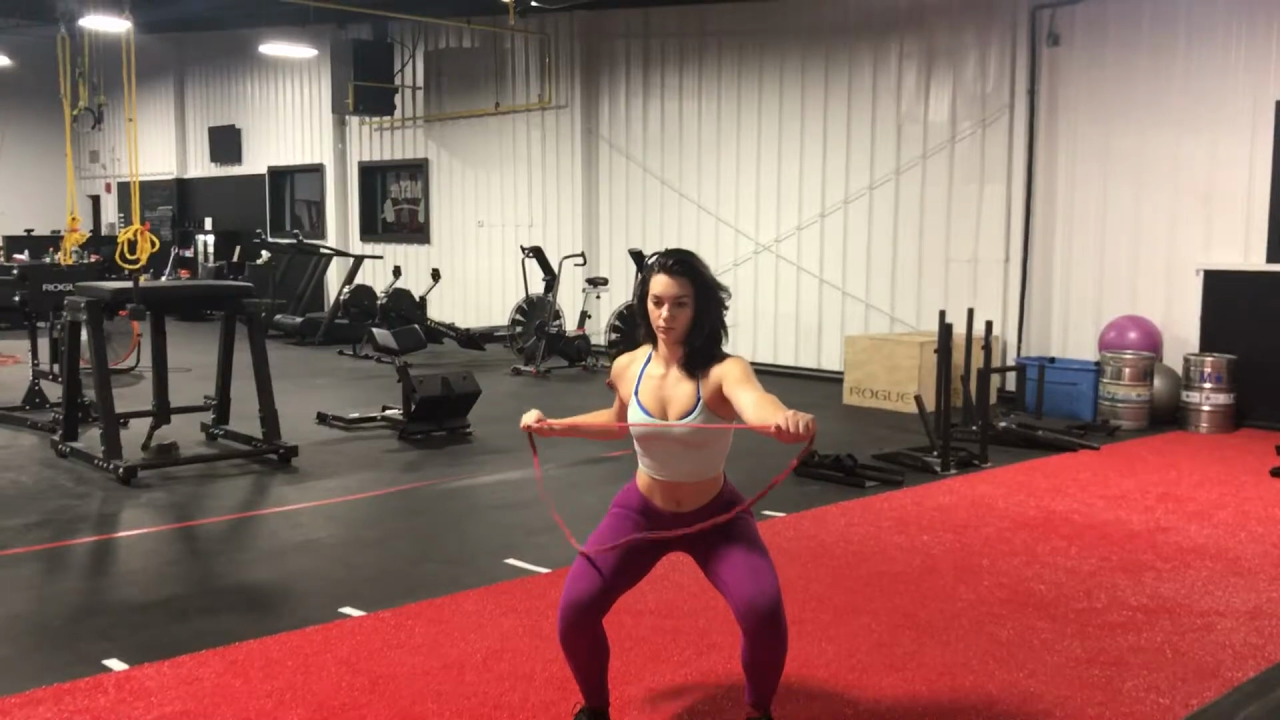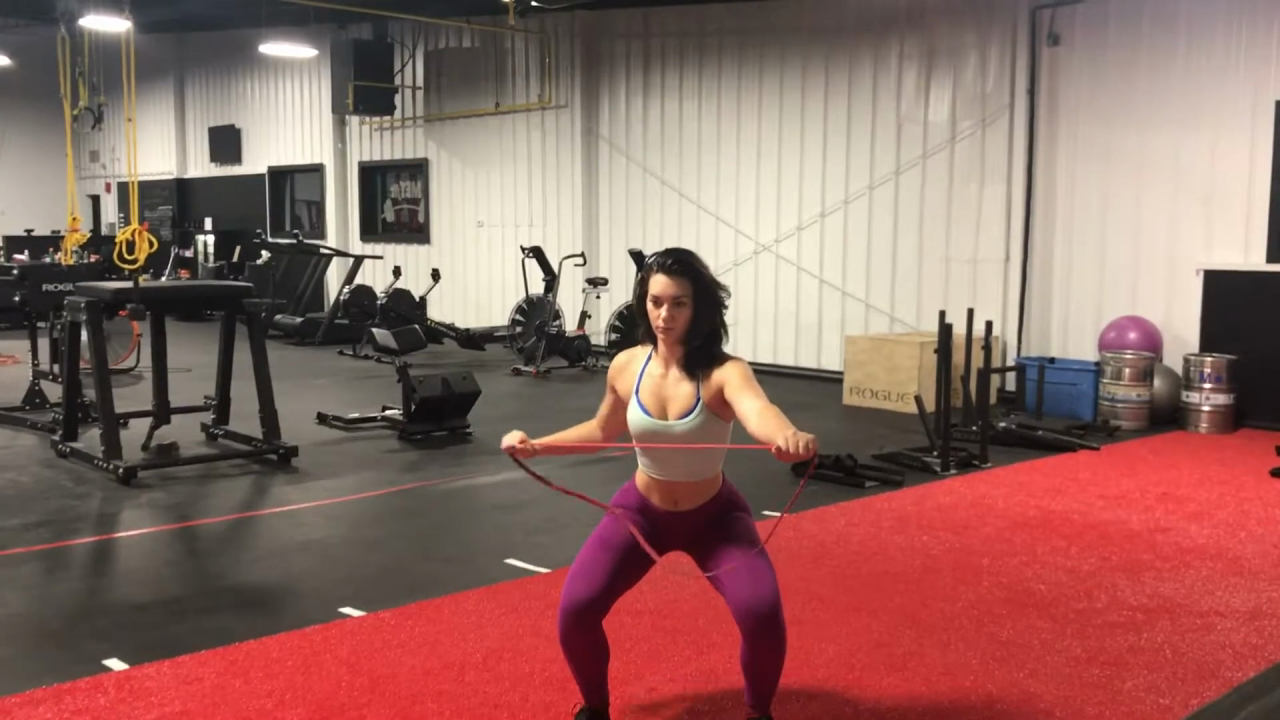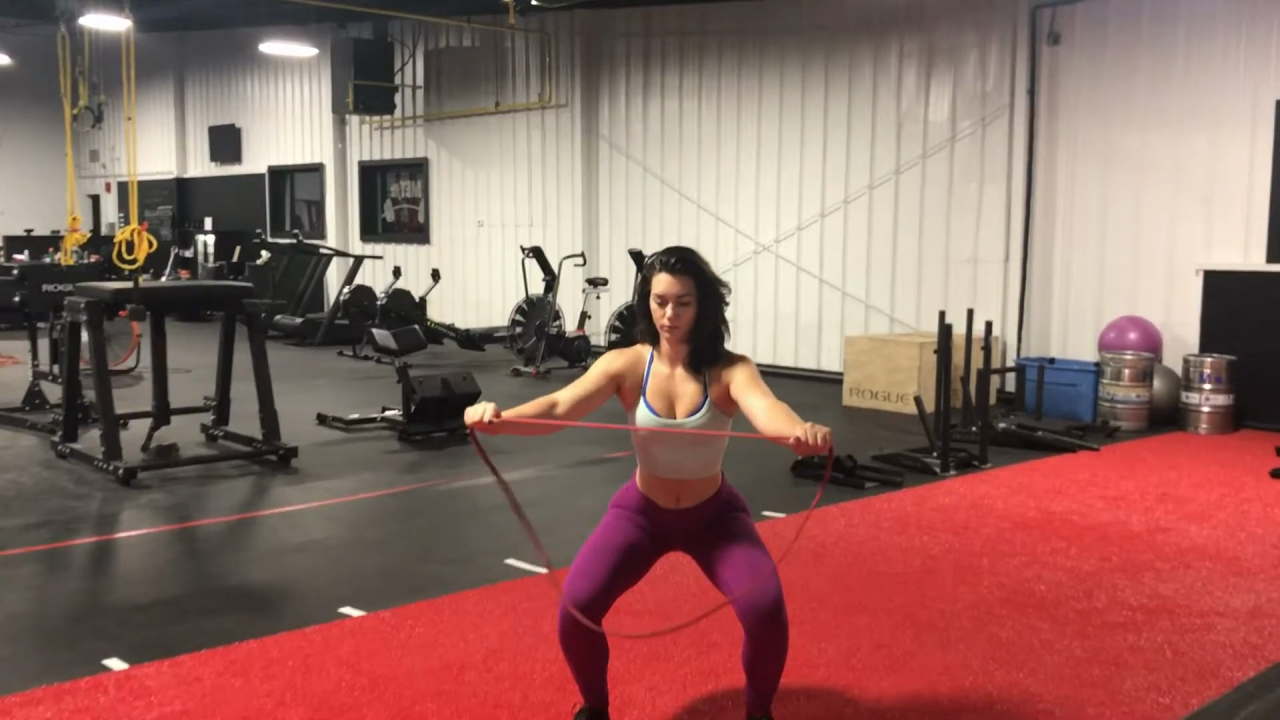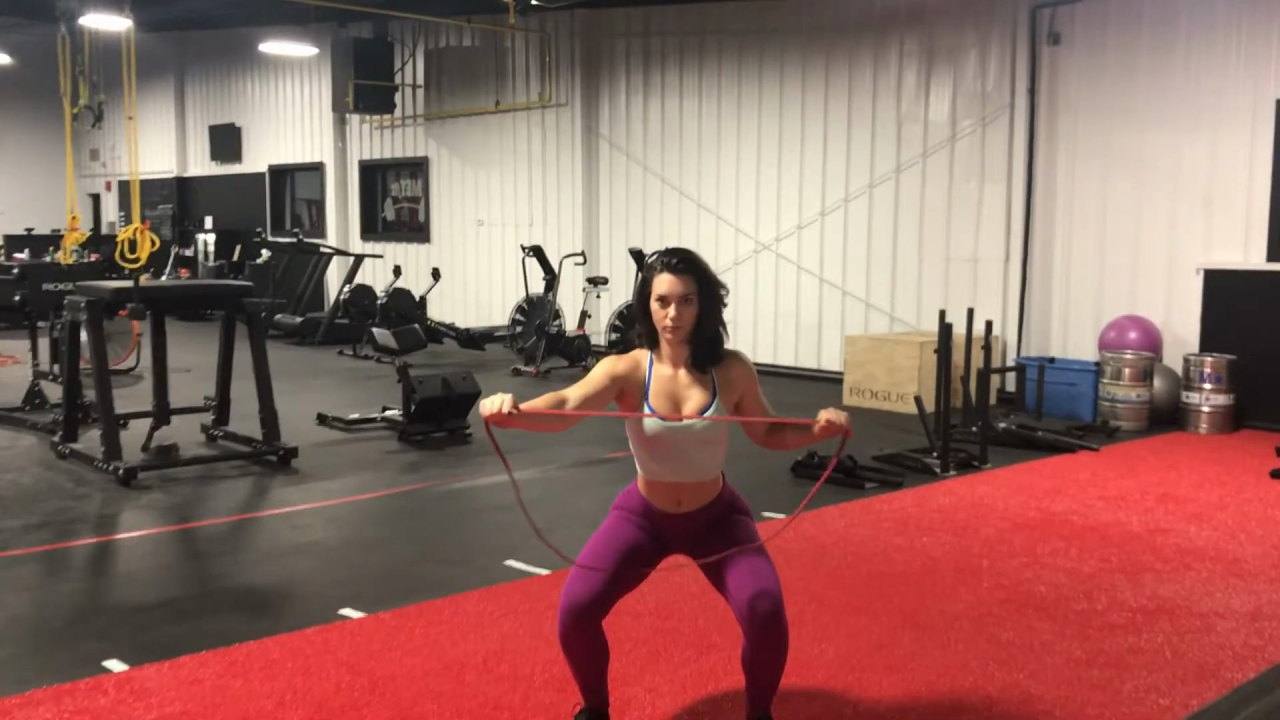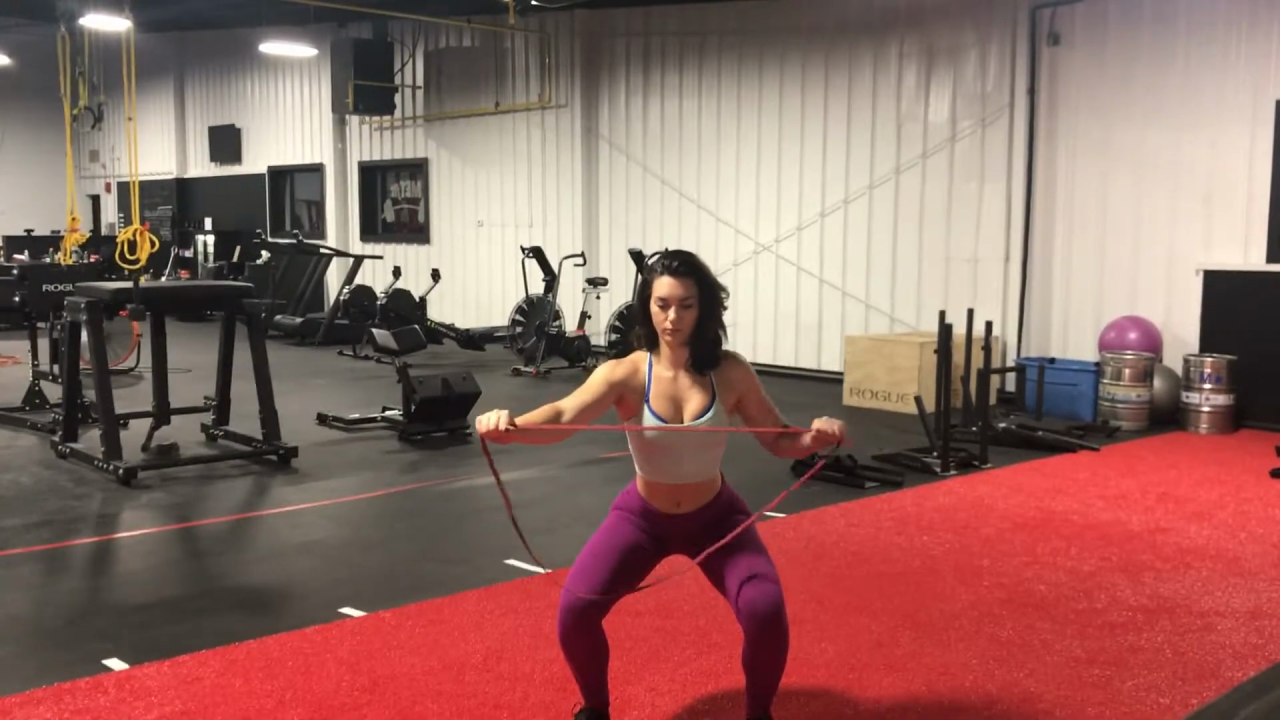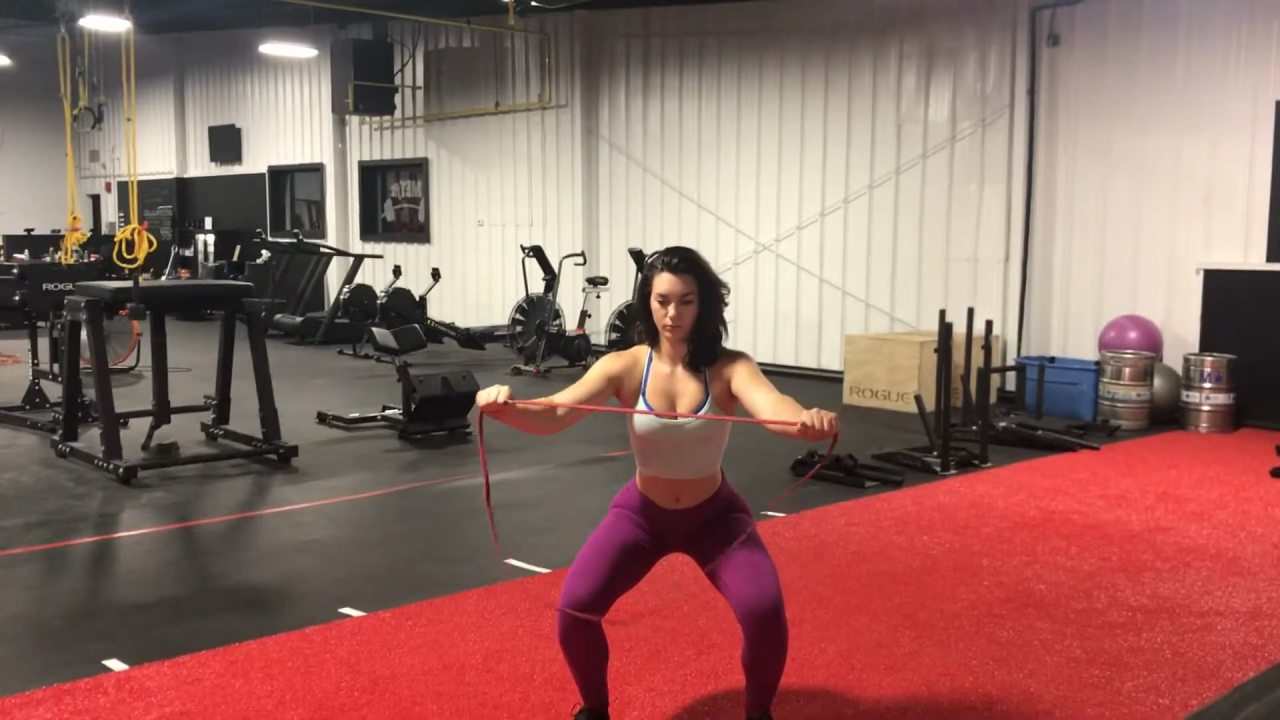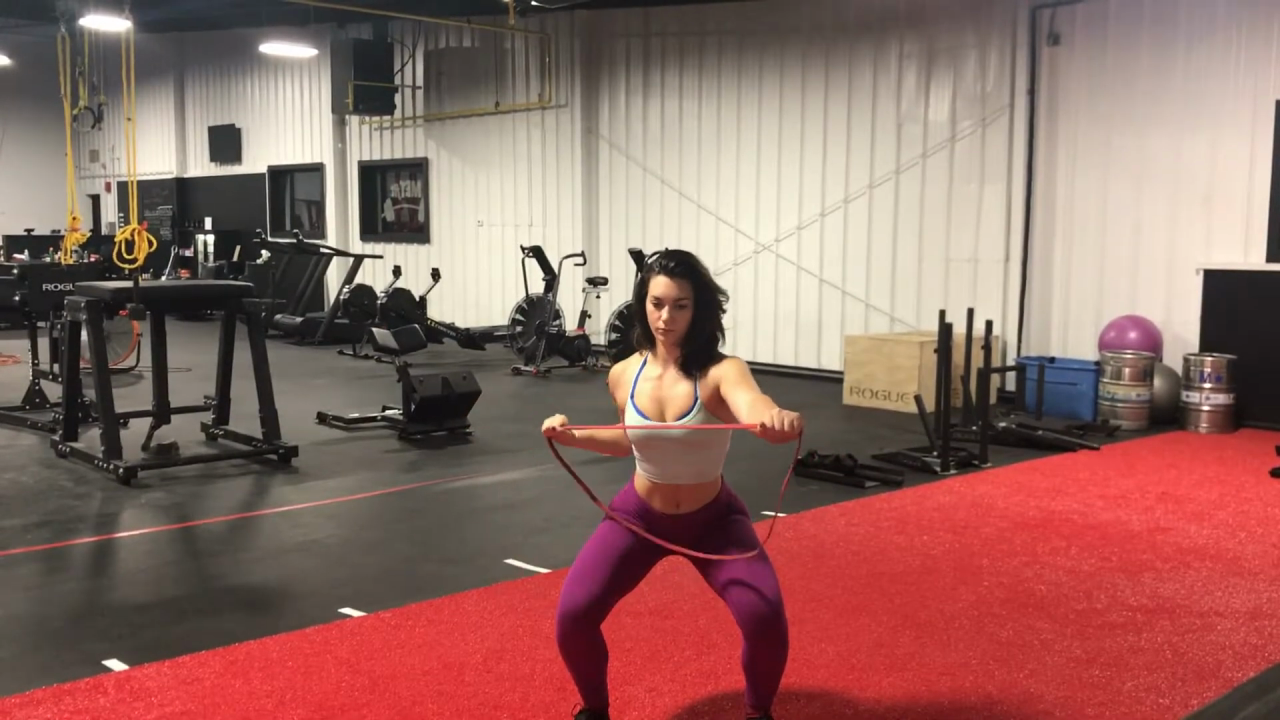
dt=0.7s
person 1, frame 1
left shoulder: (725, 370)
right shoulder: (627, 367)
left elbow: (756, 402)
left wrist: (787, 419)
right wrist: (554, 426)
left hip: (714, 517)
right hip: (640, 510)
left knee: (765, 614)
right knee: (576, 609)
person 1, frame 2
left shoulder: (725, 372)
right shoulder: (626, 366)
left elbow: (758, 411)
right elbow: (604, 430)
left wrist: (789, 436)
right wrist: (536, 445)
left hip: (714, 516)
right hip: (640, 510)
left knee: (763, 615)
right knee: (576, 610)
person 1, frame 3
left shoulder: (731, 370)
right shoulder: (625, 364)
left elbow: (767, 409)
right elbow: (560, 406)
left wrist: (804, 431)
right wrist: (500, 417)
left hip: (713, 515)
right hip: (641, 510)
left knee: (766, 611)
right knee: (575, 608)
person 1, frame 4
left shoulder: (732, 370)
right shoulder: (626, 369)
left elbow: (769, 434)
right elbow: (566, 405)
left wrist: (822, 427)
right wrist: (513, 413)
left hip: (716, 516)
right hip: (642, 514)
left knee: (766, 615)
right knee: (576, 609)
person 1, frame 5
left shoulder: (732, 372)
right shoulder: (624, 373)
left elbow: (781, 442)
right elbow: (564, 415)
left wrist: (819, 436)
right wrist: (511, 426)
left hip: (716, 517)
right hip: (642, 515)
left knee: (767, 615)
right knee: (575, 609)
person 1, frame 6
left shoulder: (730, 367)
right shoulder: (624, 366)
left elbow: (773, 408)
right elbow: (556, 412)
left wrist: (809, 420)
right wrist: (508, 409)
left hip: (714, 514)
right hip: (641, 511)
left knee: (765, 612)
right knee: (574, 608)
person 1, frame 7
left shoulder: (723, 371)
right shoulder: (624, 374)
left elbow: (754, 407)
left wrist: (780, 421)
right wrist: (572, 436)
left hip: (713, 518)
right hip: (639, 514)
left knee: (766, 617)
right knee: (573, 614)
